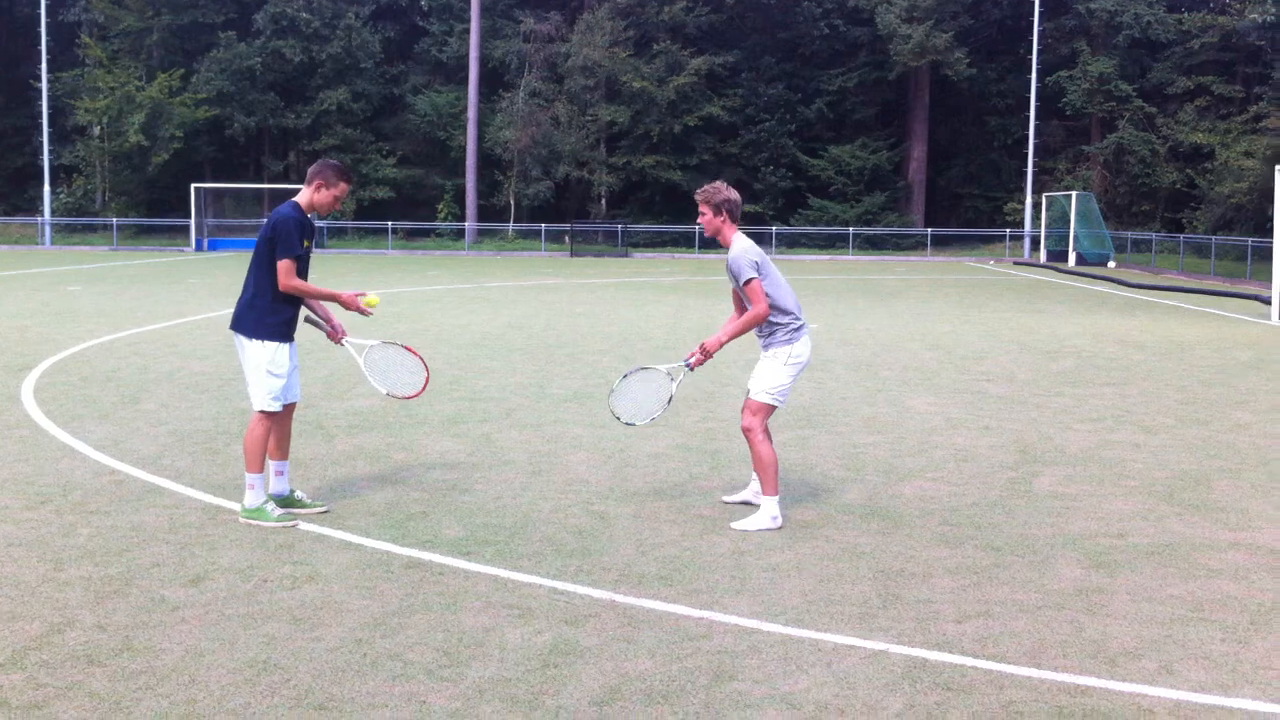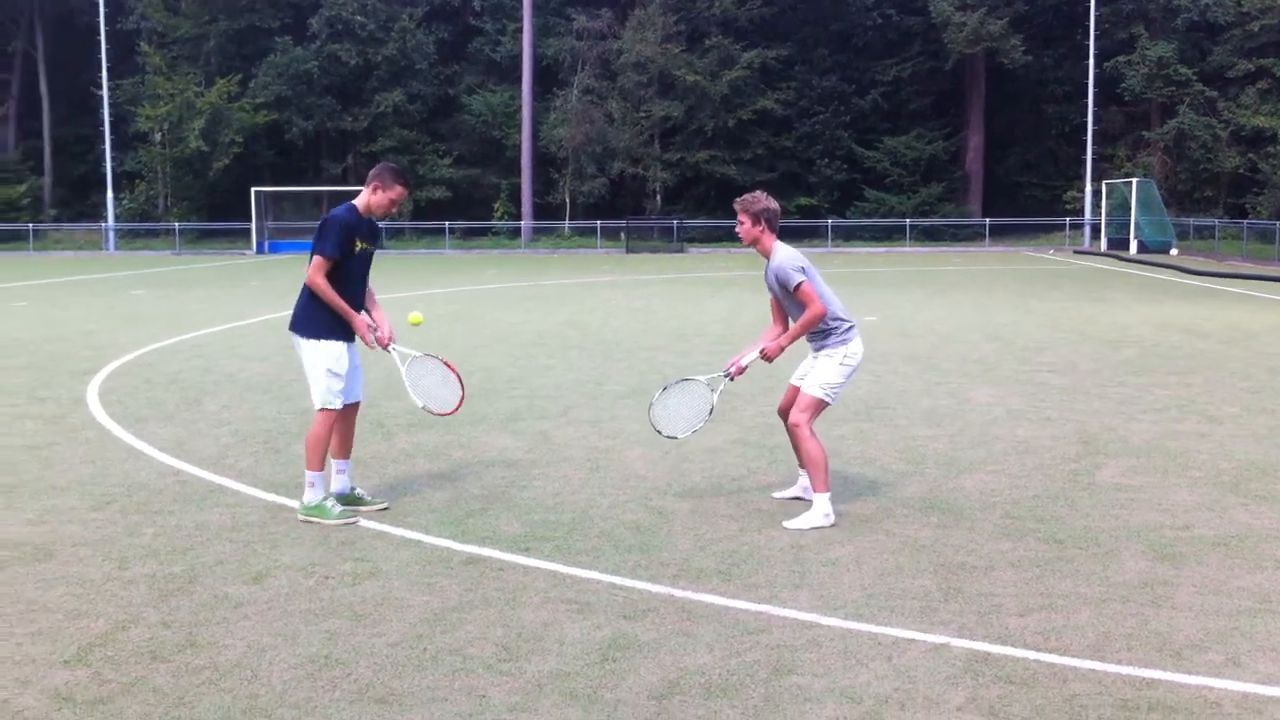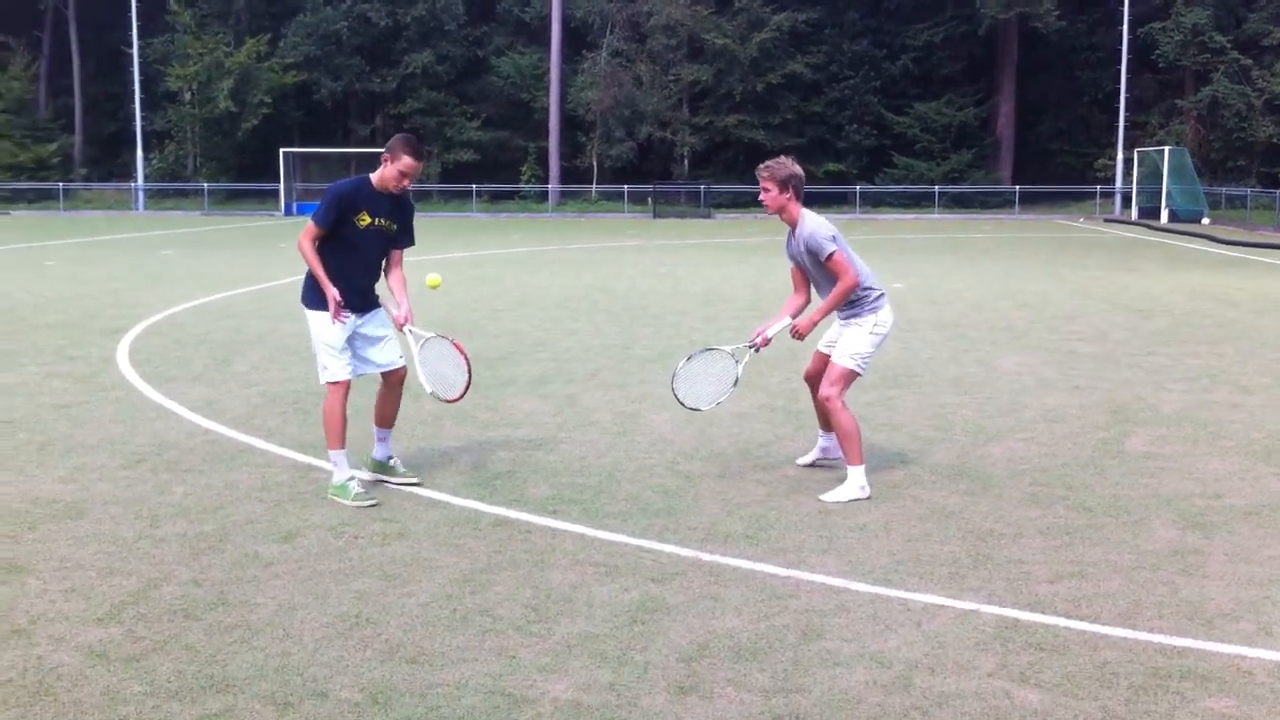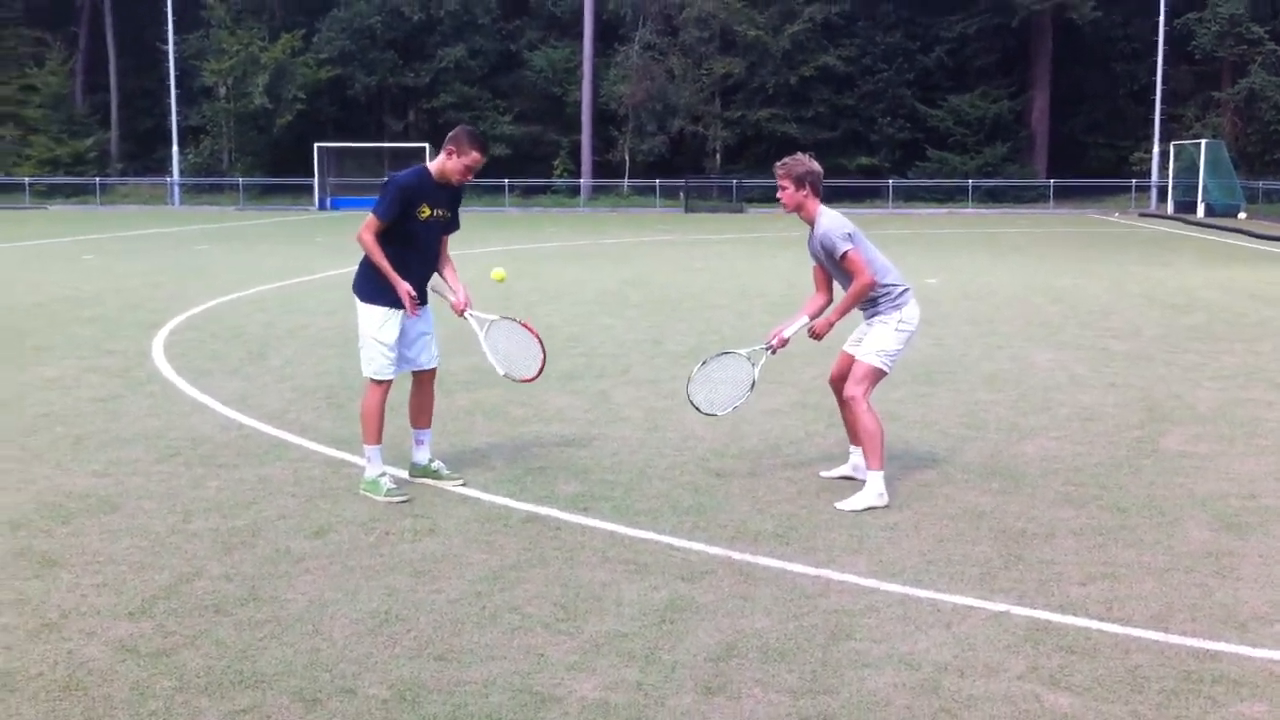
dt=0.7s
person 1, frame 1
left shoulder: (303, 223)
right shoulder: (287, 219)
right elbow: (287, 283)
left wrist: (328, 319)
right wrist: (339, 298)
left hip: (279, 332)
right hip: (261, 331)
left knee: (286, 408)
right knee: (266, 410)
left ankle: (280, 490)
right ankle: (253, 501)
person 1, frame 2
left shoulder: (371, 231)
right shoulder: (340, 221)
right elbow: (314, 277)
left wrist: (381, 322)
right wrist: (353, 316)
left hip: (341, 332)
right hip: (318, 329)
left knee: (350, 405)
right knee: (329, 409)
left ankle: (341, 487)
right ankle: (313, 499)
person 1, frame 3
left shoulder: (402, 207)
right shoulder: (345, 193)
left elbow: (394, 265)
right elbow: (306, 240)
left wrist: (403, 304)
right wrist: (328, 287)
left hip: (367, 304)
right hip: (327, 303)
left knee: (396, 372)
right knee: (339, 383)
left ankle: (381, 456)
right ankle: (340, 477)
person 1, frame 4
left shoulder: (451, 194)
right shoulder: (405, 184)
right elbow: (365, 235)
left wrist: (458, 289)
right wrist: (397, 282)
left hip: (415, 298)
right hip: (380, 296)
left knee: (426, 372)
right knee: (380, 380)
left ankle: (421, 460)
right ankle: (373, 472)
person 2, frame 1
left shoulder: (739, 254)
right shoulder: (738, 252)
left elbow: (761, 310)
right elbow: (741, 313)
left wrist: (721, 341)
right wrist: (709, 346)
left hip: (785, 345)
right hip: (779, 344)
left knee: (751, 425)
right knee: (752, 418)
left ankle: (770, 511)
right ankle: (758, 488)
person 2, frame 2
left shoulder: (783, 261)
right shoulder: (771, 267)
left elbow: (817, 309)
right elbow: (780, 325)
left wrist: (781, 345)
right wrist: (746, 356)
left hip: (839, 347)
right hip: (823, 348)
left knee: (799, 420)
right knee: (786, 411)
left ankle: (822, 508)
right ankle: (807, 482)
person 2, frame 3
left shoulder: (813, 230)
right shoulder: (793, 240)
left elbow: (850, 280)
right elbow: (801, 294)
left wrist: (813, 319)
right wrist: (771, 327)
left hip: (868, 315)
right hip: (849, 316)
left knee: (830, 393)
right knee: (813, 377)
left ankle: (857, 481)
right ankle: (828, 444)
person 2, frame 4
left shoulder: (828, 228)
right shoulder: (815, 235)
left elbow: (865, 279)
right elbow: (823, 295)
left wrist: (830, 320)
right wrist: (786, 328)
left hip: (894, 312)
right hip: (878, 314)
left knee: (855, 393)
right knee: (839, 380)
left ankle: (875, 487)
right ankle: (858, 461)
